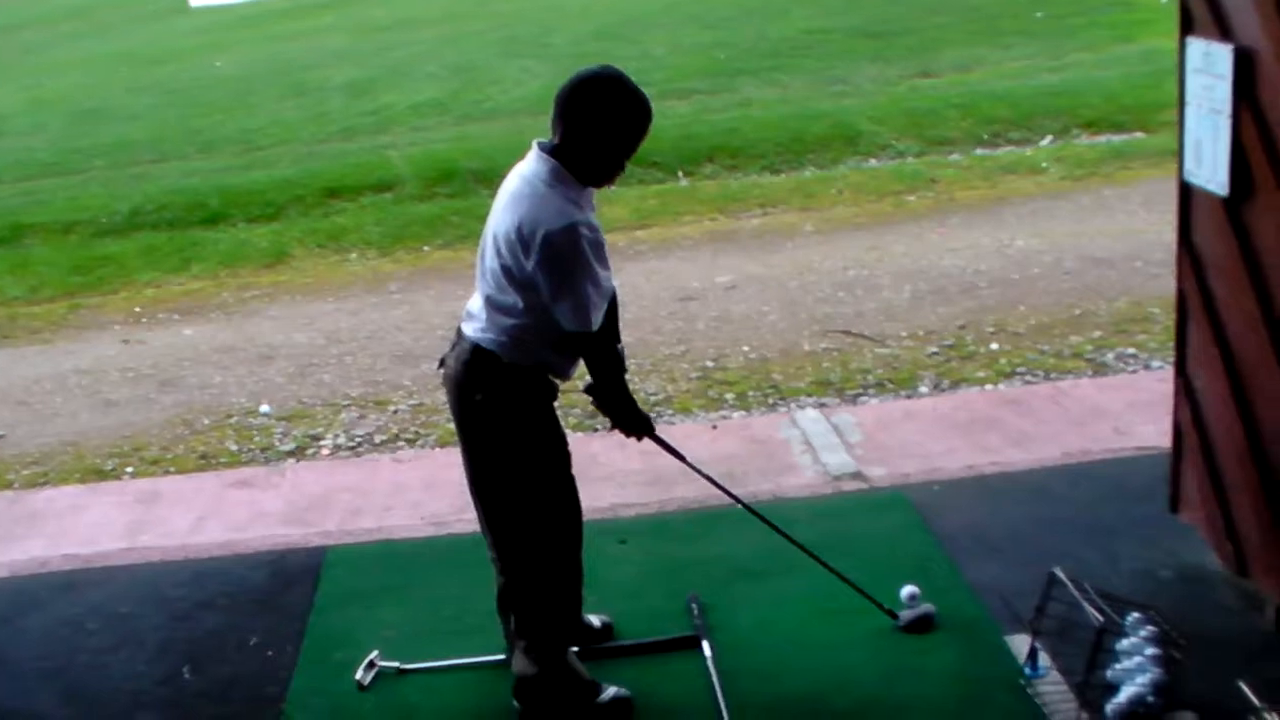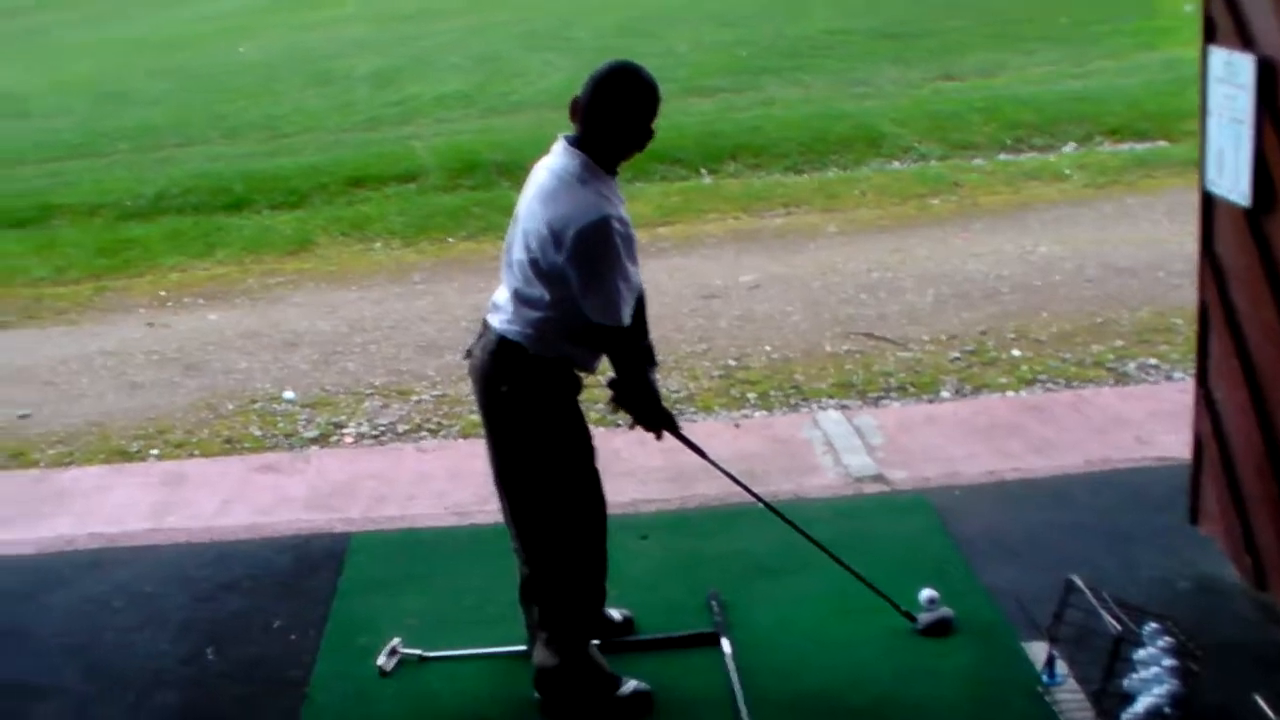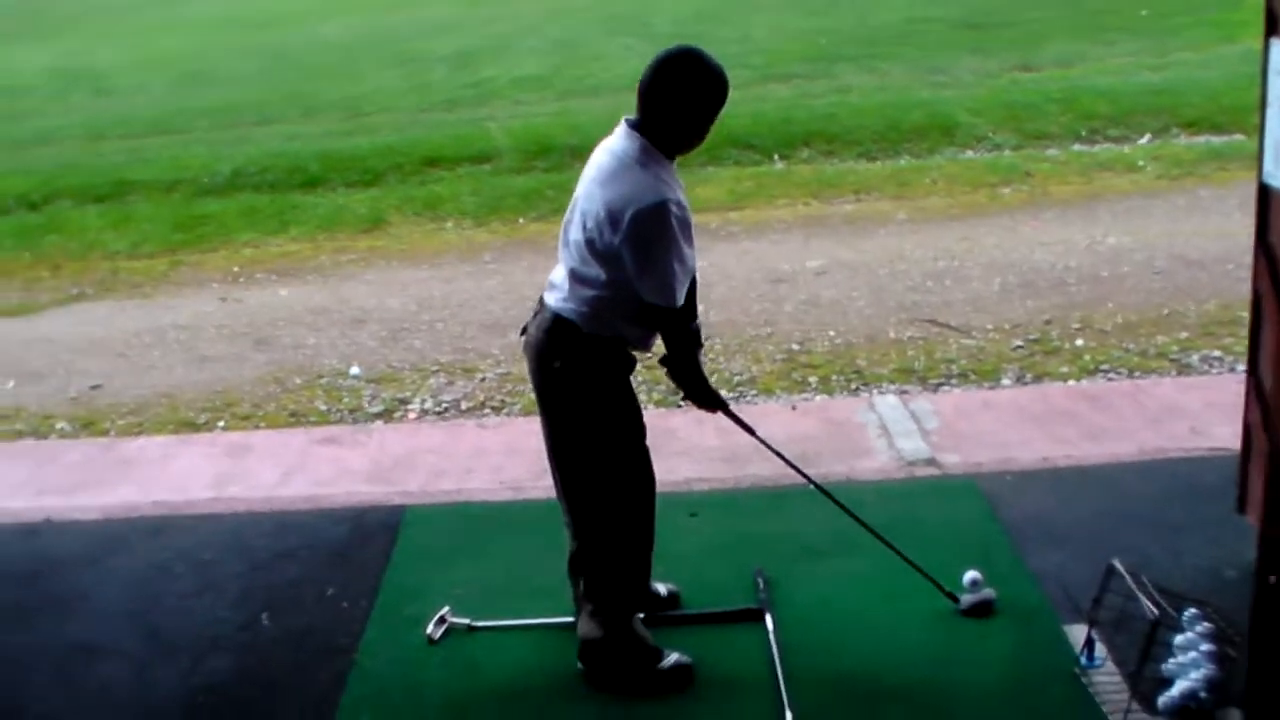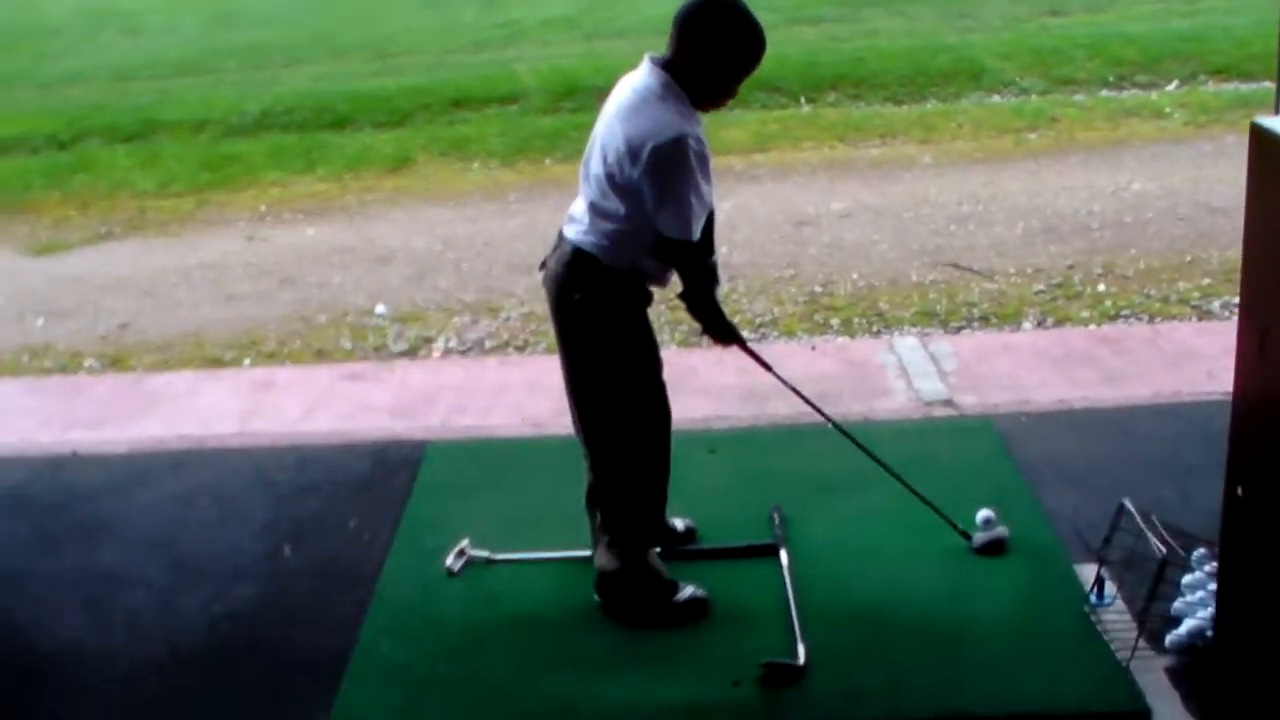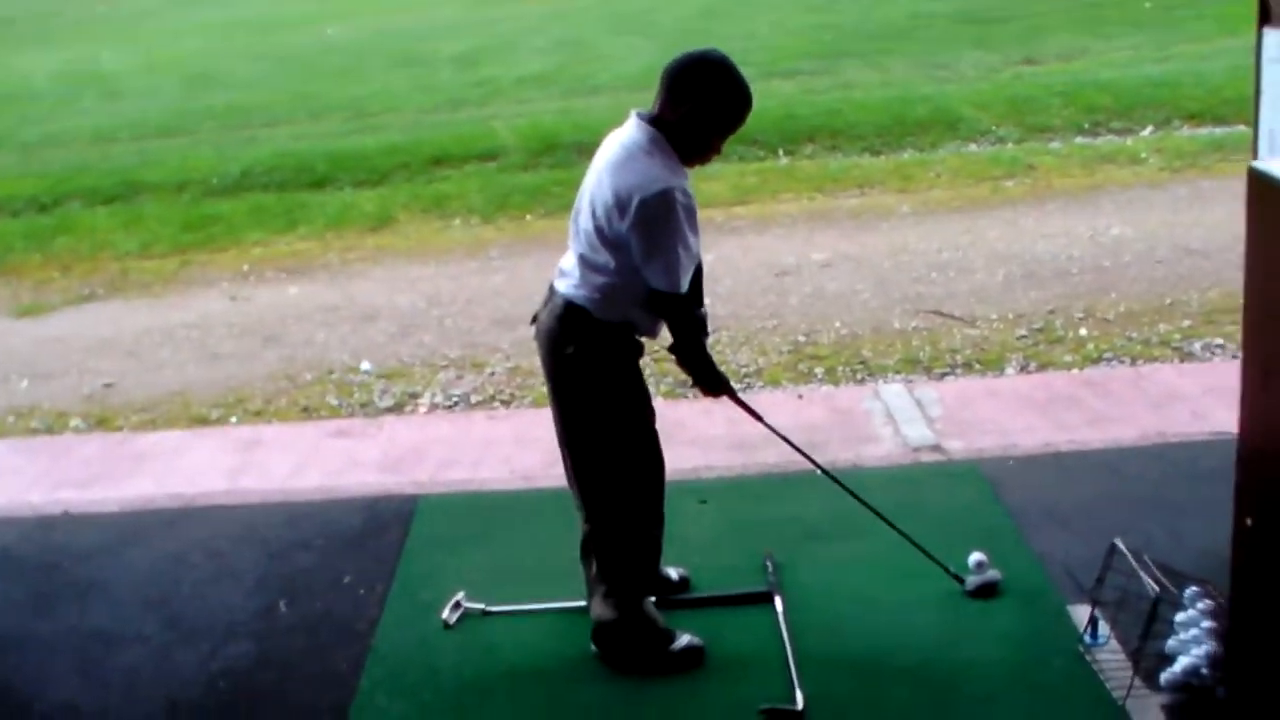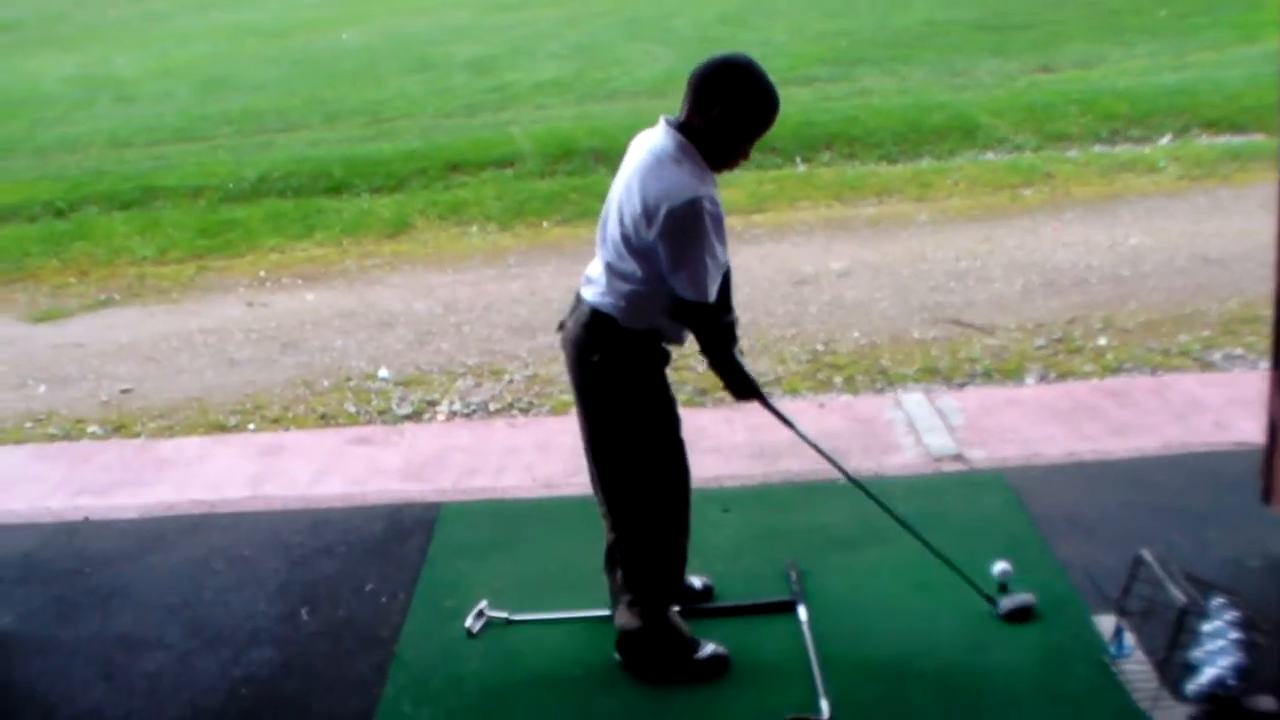
dt=0.3s
person 1, frame 1
left shoulder: (535, 173)
right shoulder: (562, 222)
left elbow: (593, 308)
right elbow: (587, 332)
left wrist: (612, 385)
right wrist: (621, 404)
left hip: (491, 365)
right hip: (503, 384)
left knee: (536, 517)
right knee: (538, 528)
left ankle: (552, 620)
person 1, frame 2
left shoulder: (556, 169)
right shoulder: (596, 217)
right elbow: (614, 327)
left wrist: (638, 377)
right wrist: (642, 396)
left hip: (511, 354)
right hip: (528, 376)
left knee: (549, 512)
right knee: (566, 519)
left ankle: (570, 614)
person 1, frame 3
left shoulder: (618, 150)
right shoulder: (653, 200)
right elbow: (666, 306)
left wrist: (685, 356)
right wrist: (693, 377)
left hip: (566, 332)
right hip: (582, 353)
left knee: (604, 488)
right knee: (616, 495)
left ankle: (617, 588)
right ankle: (609, 640)
person 1, frame 4
left shoulder: (640, 84)
right shoulder: (673, 134)
right elbow: (681, 241)
left wrist: (701, 288)
right wrist: (709, 309)
left hip: (584, 267)
right hip: (600, 287)
left knee: (622, 421)
right knee: (633, 428)
left ankle: (633, 522)
right ankle: (626, 573)
person 1, frame 5
left shoulder: (627, 139)
right shoulder: (661, 188)
right elbow: (668, 295)
left wrist: (690, 336)
right wrist: (699, 359)
left hip: (574, 318)
right hip: (593, 340)
left knee: (613, 472)
right knee: (627, 480)
left ankle: (626, 571)
right ankle: (622, 623)
person 1, frame 6
left shoulder: (652, 144)
right shoulder: (689, 197)
right elbow: (692, 306)
left wrist: (723, 333)
right wrist: (730, 366)
left hip: (600, 326)
right hip: (619, 347)
left knee: (635, 481)
right knee: (654, 489)
left ankle: (647, 580)
right ankle: (647, 631)
